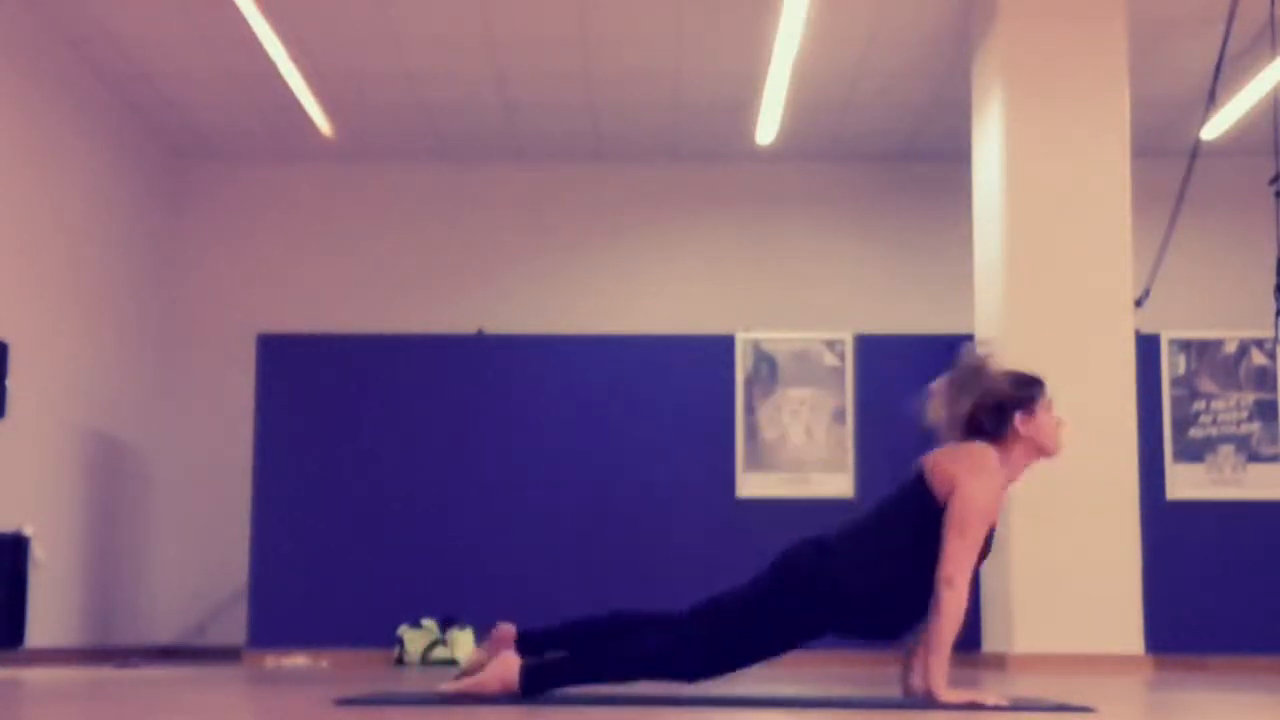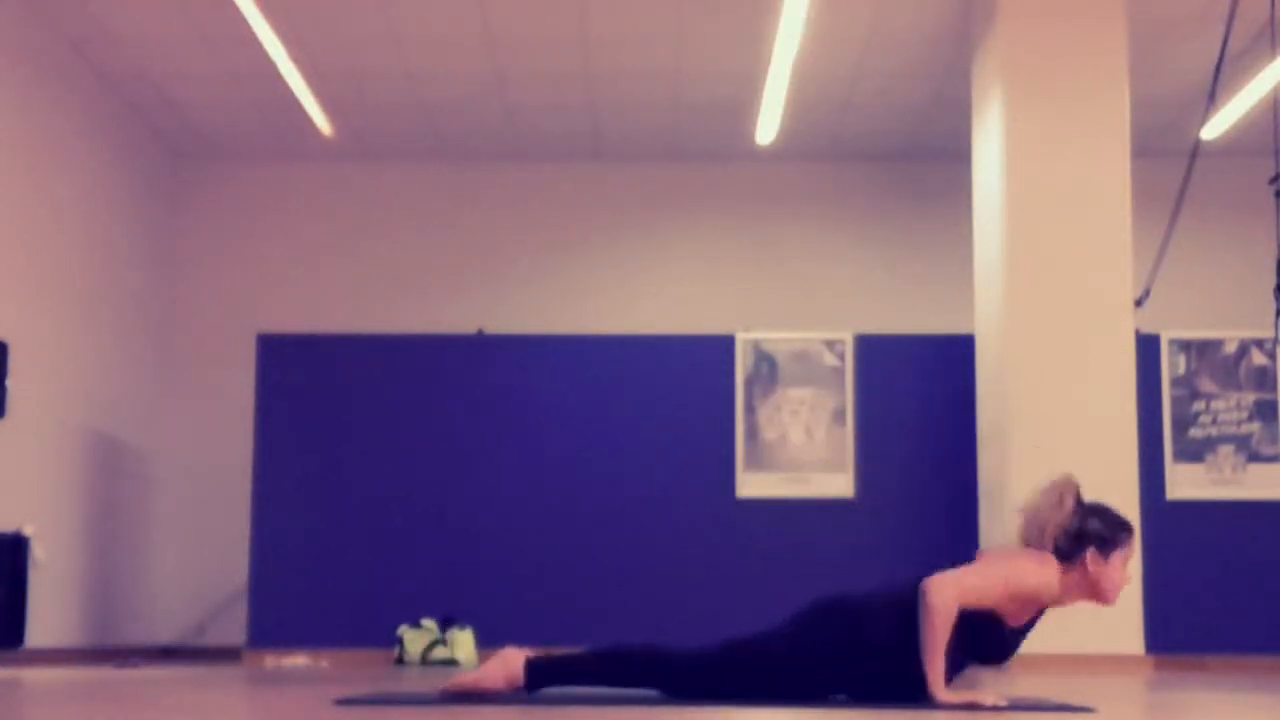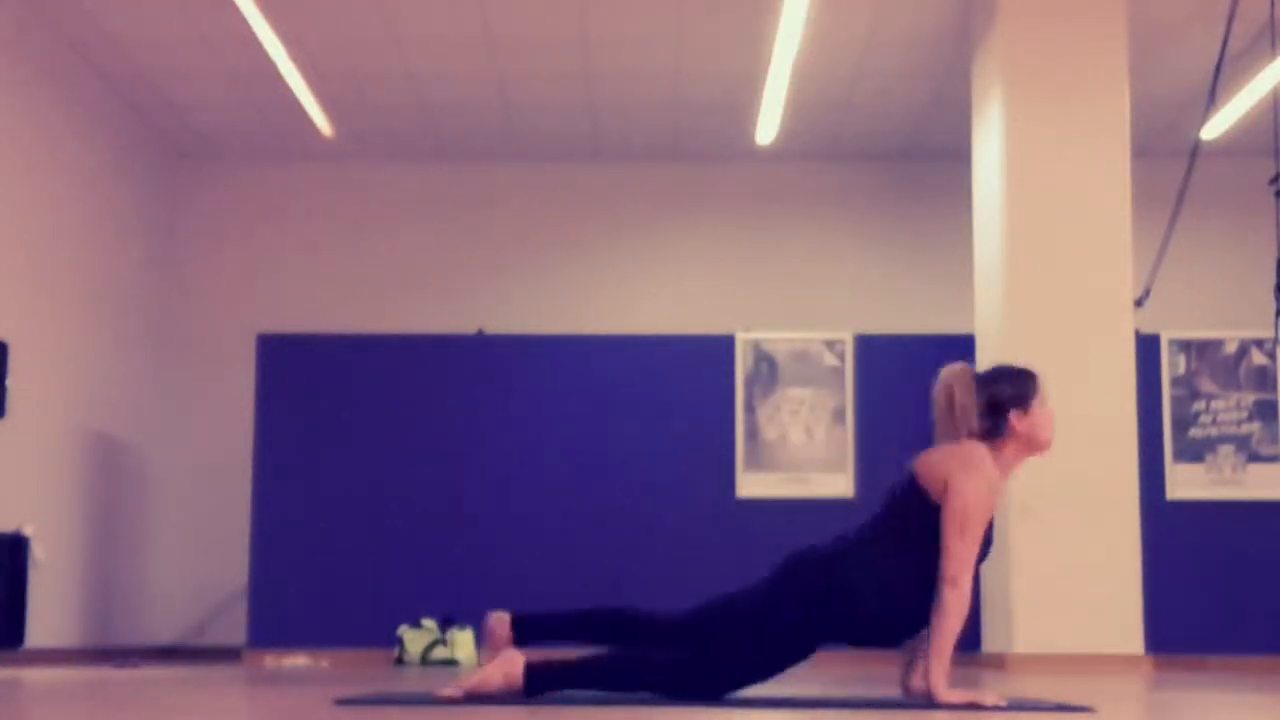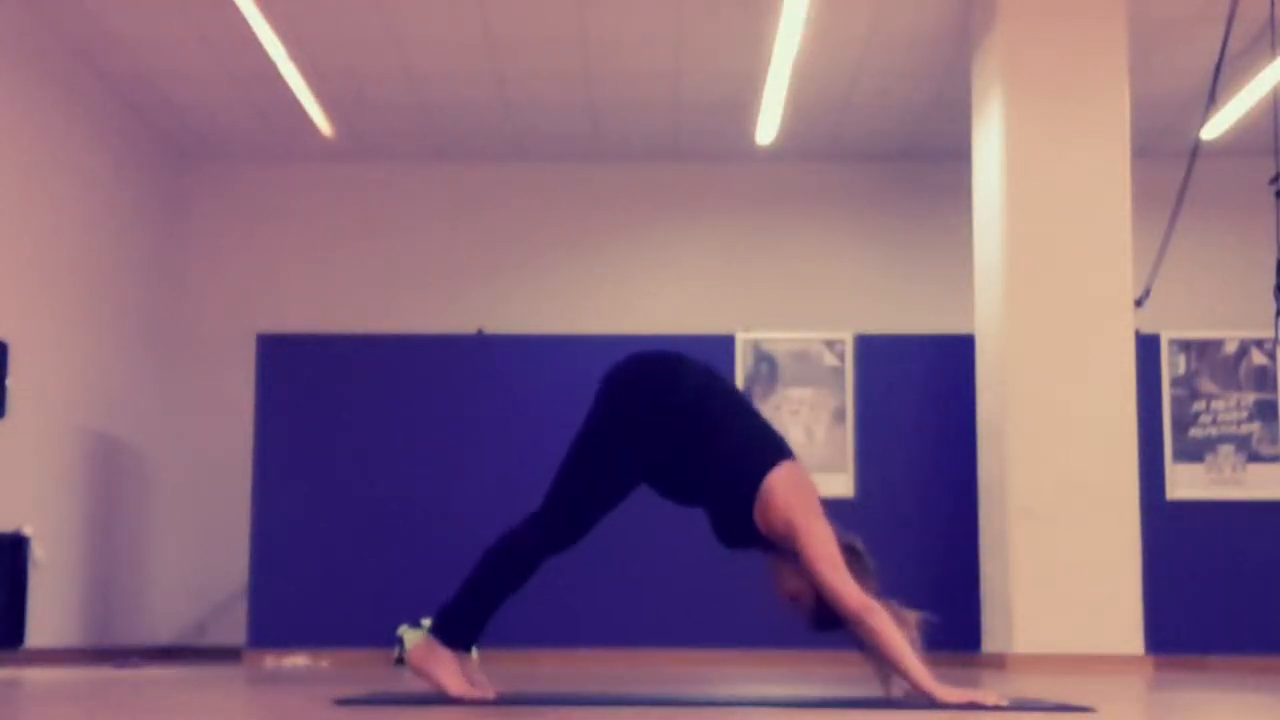
dt=0.5s
person 1, frame 1
left shoulder: (969, 462)
right shoulder: (981, 469)
left elbow: (931, 575)
right elbow: (953, 582)
left wrist: (919, 669)
right wrist: (940, 681)
left hip: (829, 582)
right hip: (822, 584)
left knee: (676, 637)
right knee: (683, 650)
left ankle: (518, 644)
right ankle: (518, 670)
person 1, frame 2
left shoulder: (1033, 570)
right shoulder: (1039, 573)
right elbow: (935, 589)
left wrist: (941, 680)
right wrist: (937, 684)
left hip: (848, 644)
right hip: (841, 647)
left knee: (684, 671)
right knee: (684, 675)
left ankle: (535, 666)
right ankle: (526, 668)
person 1, frame 3
left shoulder: (956, 461)
right shoulder: (974, 466)
left elbow: (926, 584)
right elbow: (955, 585)
left wrist: (917, 669)
right wrist: (938, 683)
left hip: (823, 591)
right hip: (825, 594)
left knee: (669, 636)
right knee: (684, 671)
left ankle: (514, 628)
right ankle: (524, 673)
person 1, frame 4
left shoulder: (803, 529)
right shoulder: (798, 524)
left elbow: (861, 610)
right elbow: (861, 610)
left wrist: (926, 682)
right wrist: (934, 689)
left hip: (669, 407)
right hip: (651, 401)
left knee: (557, 529)
right knee: (554, 526)
left ankle: (452, 646)
right ankle: (440, 644)
